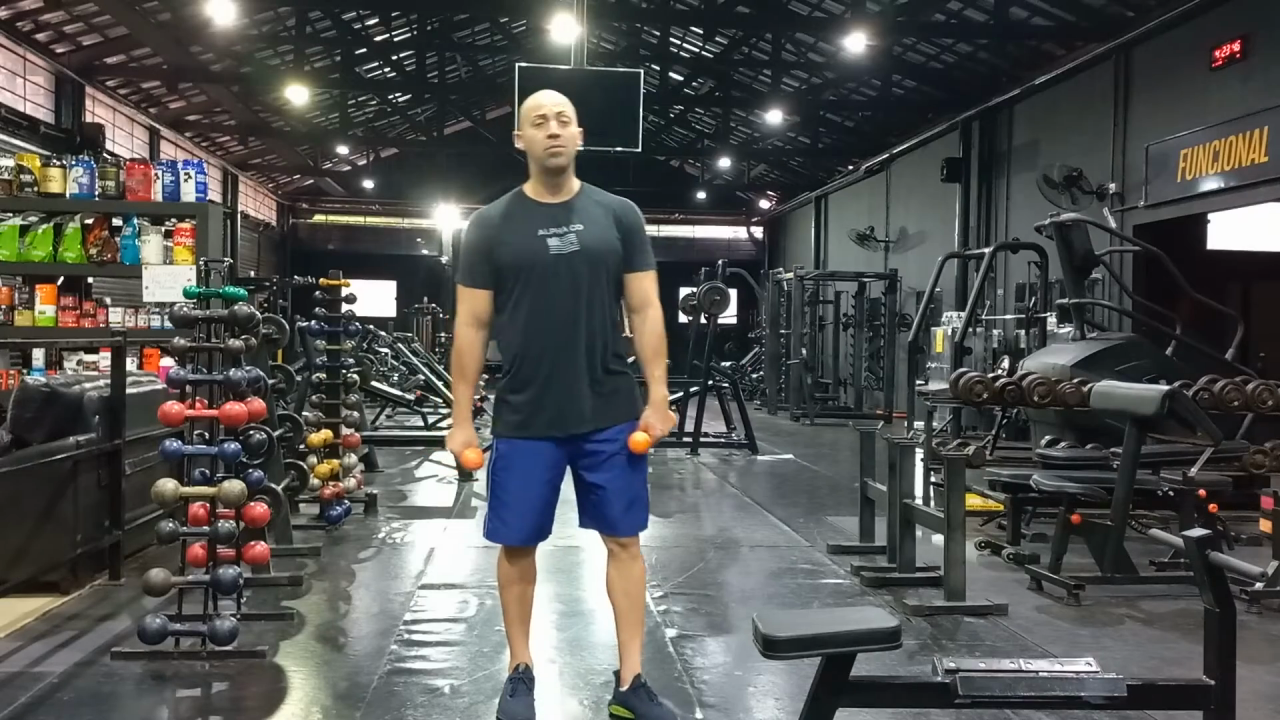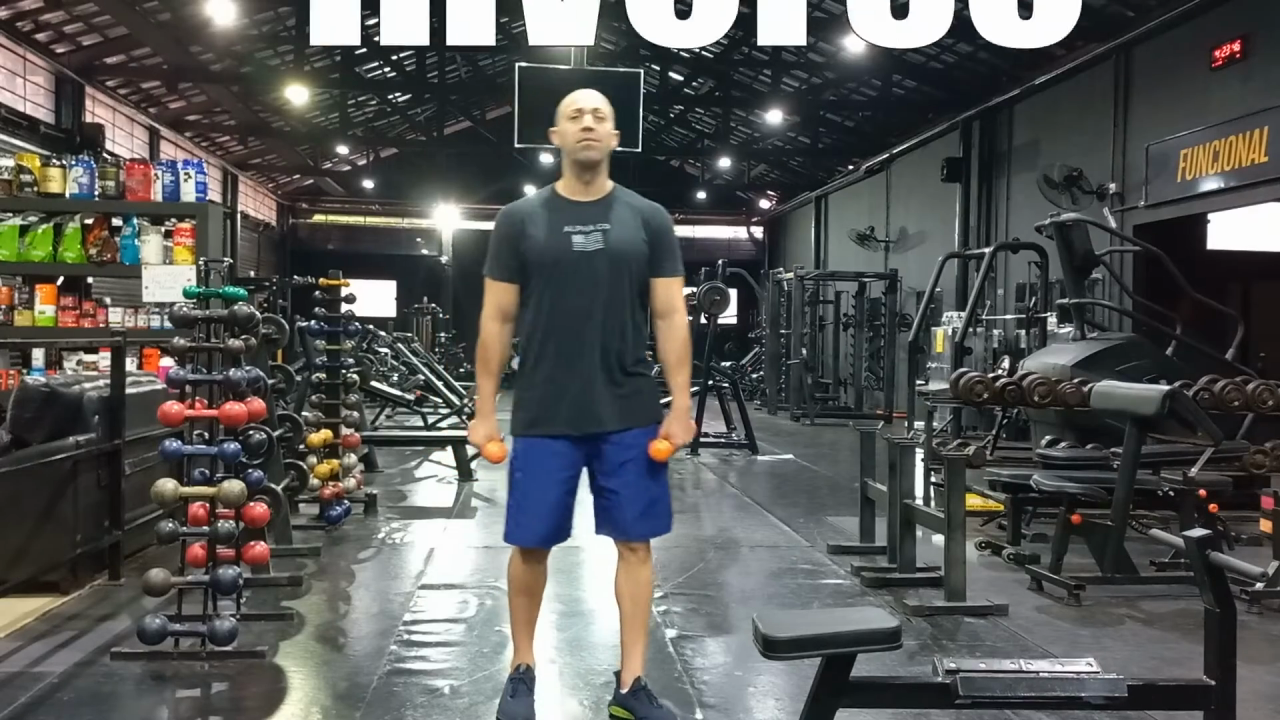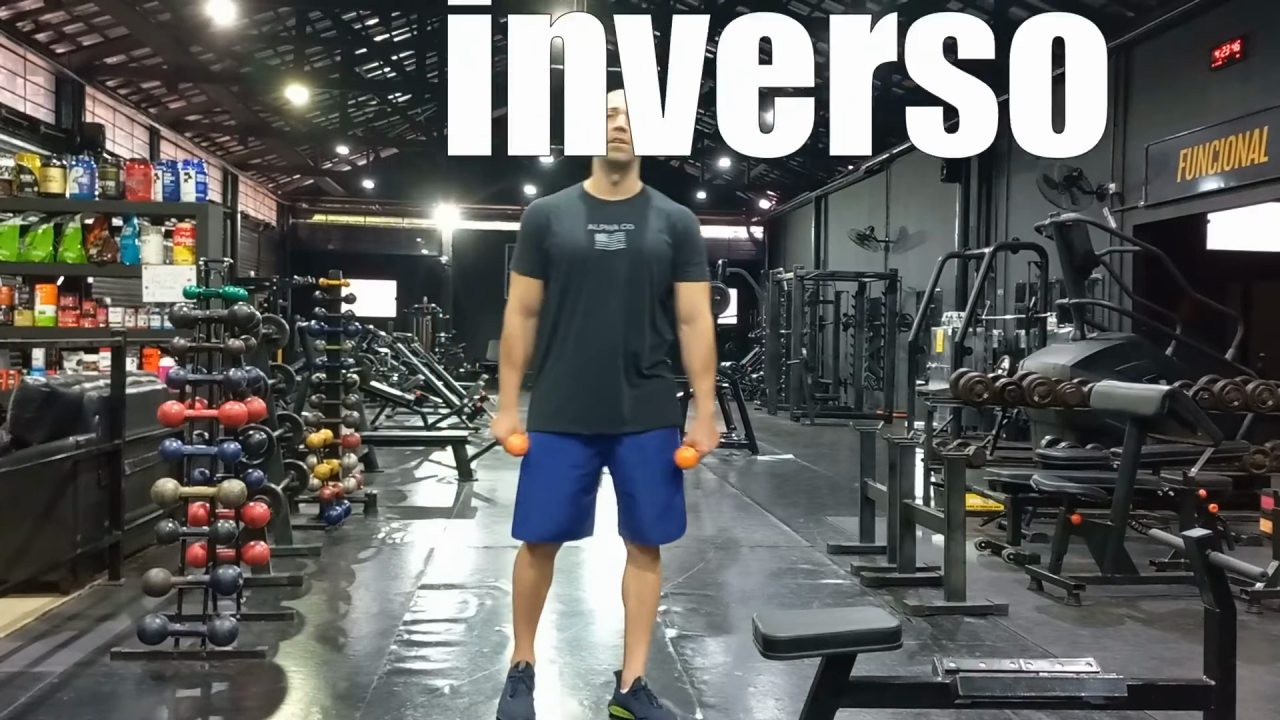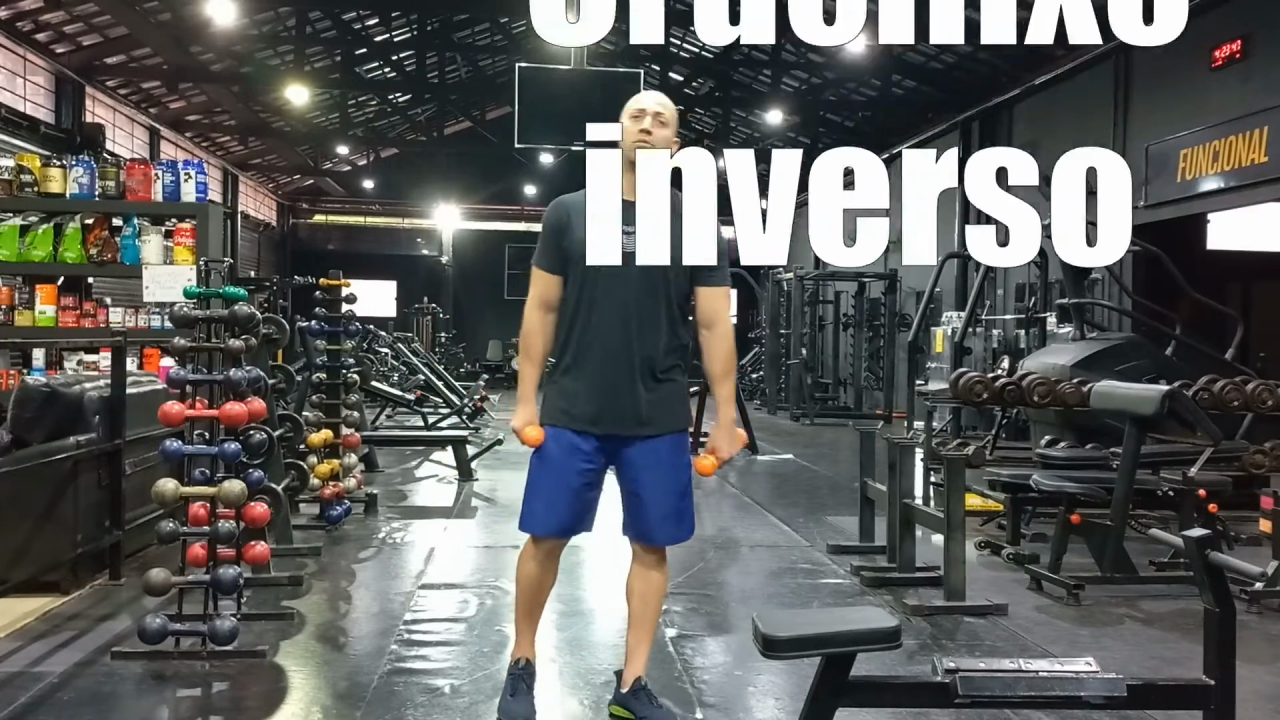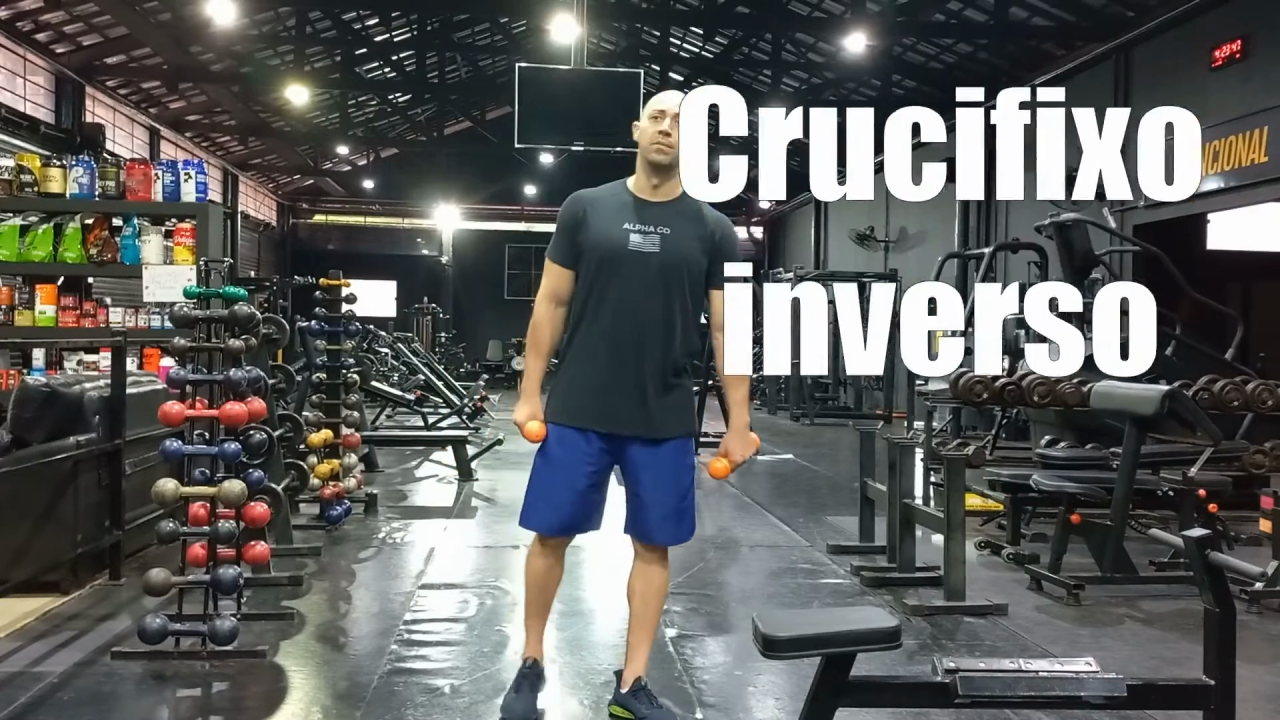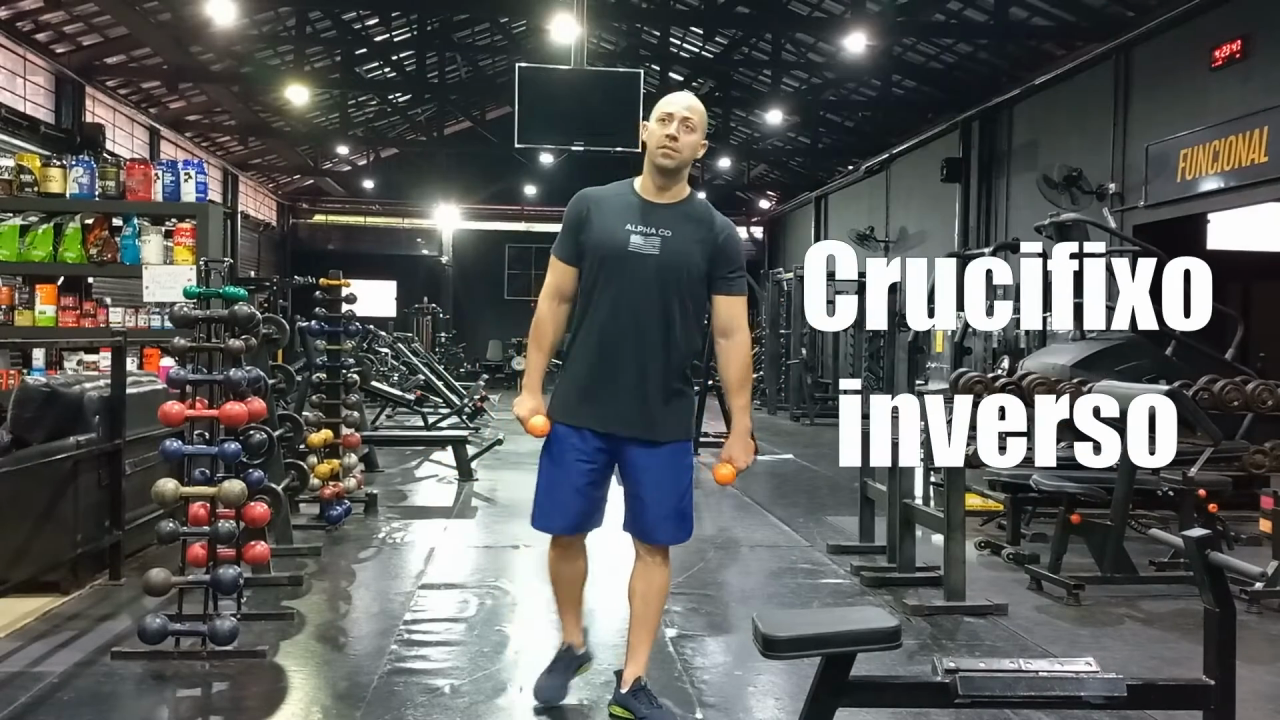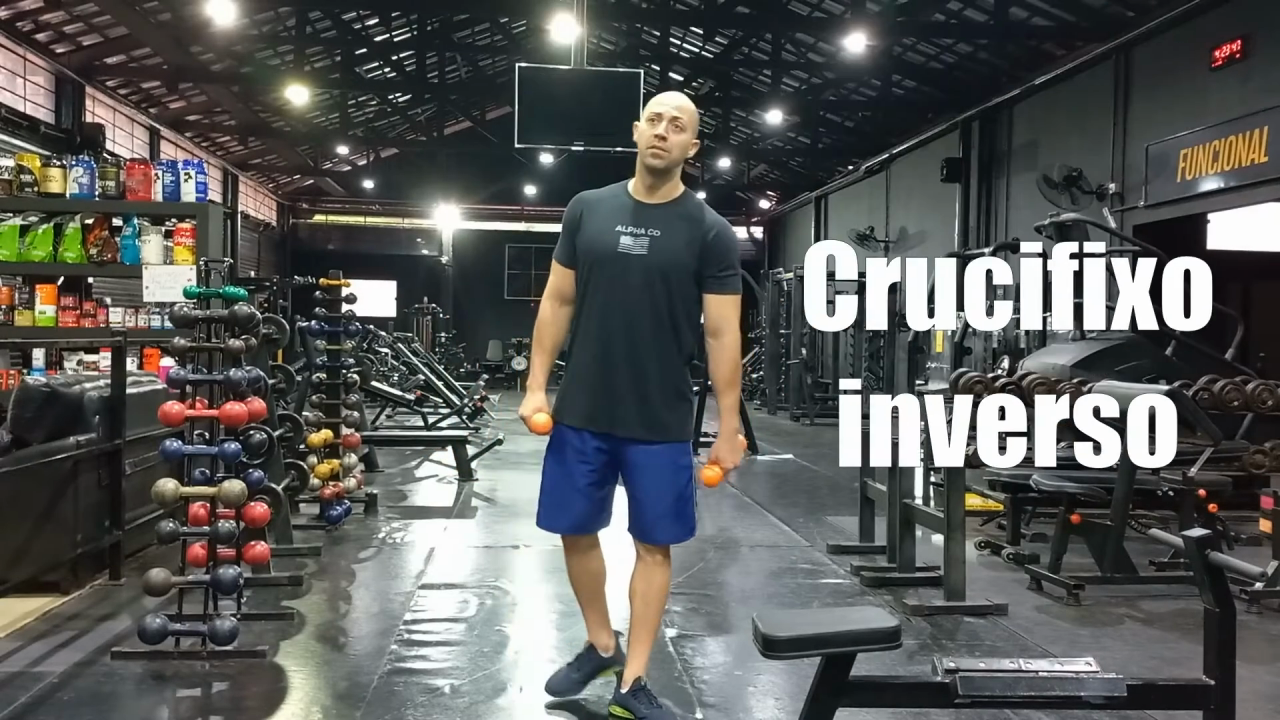
dt=0.2s
person 1, frame 1
left shoulder: (619, 215)
right shoulder: (491, 226)
left elbow: (645, 311)
right elbow: (471, 325)
left wrist: (658, 398)
right wrist: (462, 417)
left hip: (610, 412)
right hip: (525, 418)
left knee: (624, 538)
right knee: (517, 544)
person 1, frame 2
left shoulder: (648, 218)
right shoulder: (520, 219)
left elbow: (670, 316)
right elbow: (497, 320)
left wrist: (680, 406)
right wrist: (485, 409)
left hip: (628, 413)
right hip: (543, 416)
left knee: (634, 540)
right knee: (530, 543)
person 1, frame 3
left shoulder: (675, 222)
right shoulder: (546, 216)
left elbow: (694, 322)
right elbow: (521, 315)
left wrist: (703, 412)
right wrist: (507, 404)
left hip: (646, 416)
right hip: (560, 414)
left knee: (644, 544)
right knee: (539, 541)
right ankle: (521, 667)
person 1, frame 4
right shoulder: (569, 213)
left elbow: (715, 325)
right elbow: (541, 310)
left wrist: (726, 417)
right wrist: (526, 399)
left hip: (657, 418)
right hip: (572, 410)
left knee: (651, 545)
right knee: (545, 536)
right ankle: (522, 665)
person 1, frame 5
left shoulder: (713, 230)
right shoulder: (585, 208)
left elbow: (727, 328)
right elbow: (552, 304)
left wrist: (739, 422)
right wrist: (530, 391)
left hip: (662, 418)
right hip: (577, 409)
left knee: (653, 545)
right knee: (552, 533)
right ankle: (531, 664)
person 1, frame 6
left shoulder: (717, 234)
right shoulder: (590, 207)
left elbow: (731, 334)
right elbow: (555, 299)
left wrist: (740, 428)
right wrist: (531, 385)
left hip: (661, 420)
right hip: (580, 409)
left knee: (653, 545)
right knee: (565, 530)
right ankle: (572, 644)
person 1, frame 7
left shoulder: (709, 232)
right shoulder: (586, 210)
left elbow: (723, 334)
right elbow: (558, 303)
left wrist: (728, 429)
right wrist: (536, 387)
left hip: (660, 421)
right hip: (581, 412)
left knee: (654, 544)
right knee: (576, 530)
right ankle: (601, 644)
